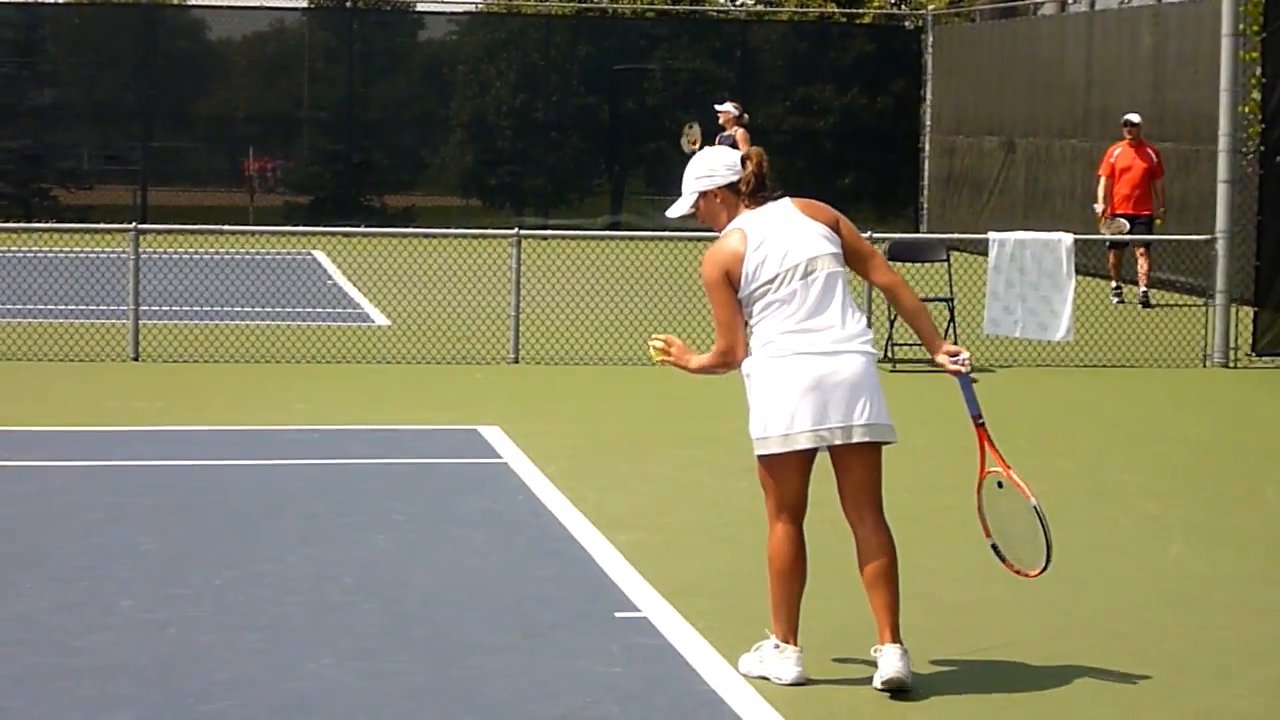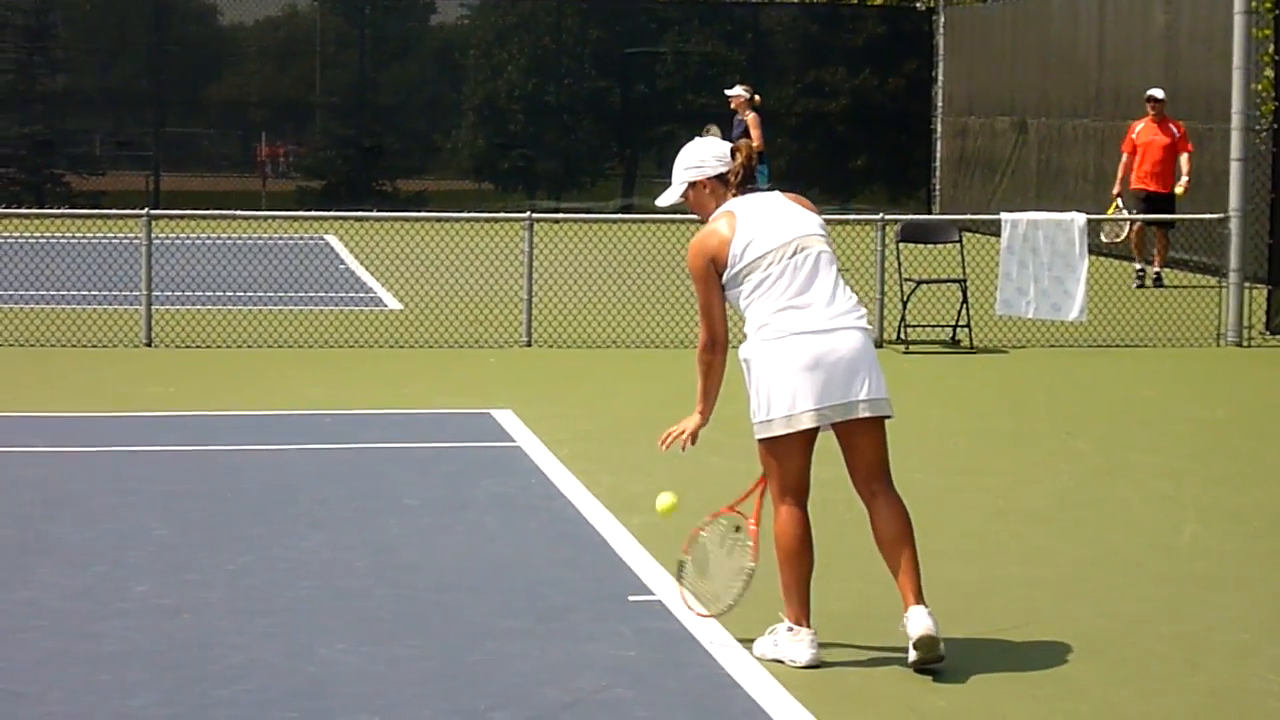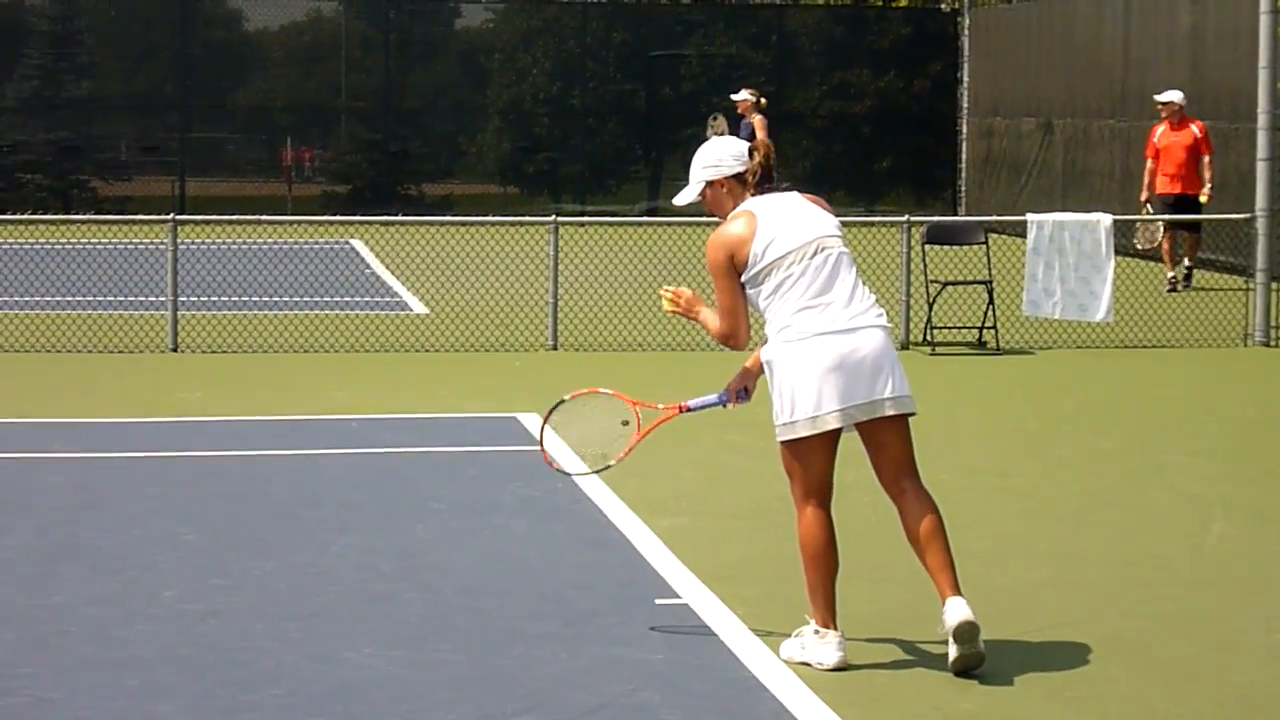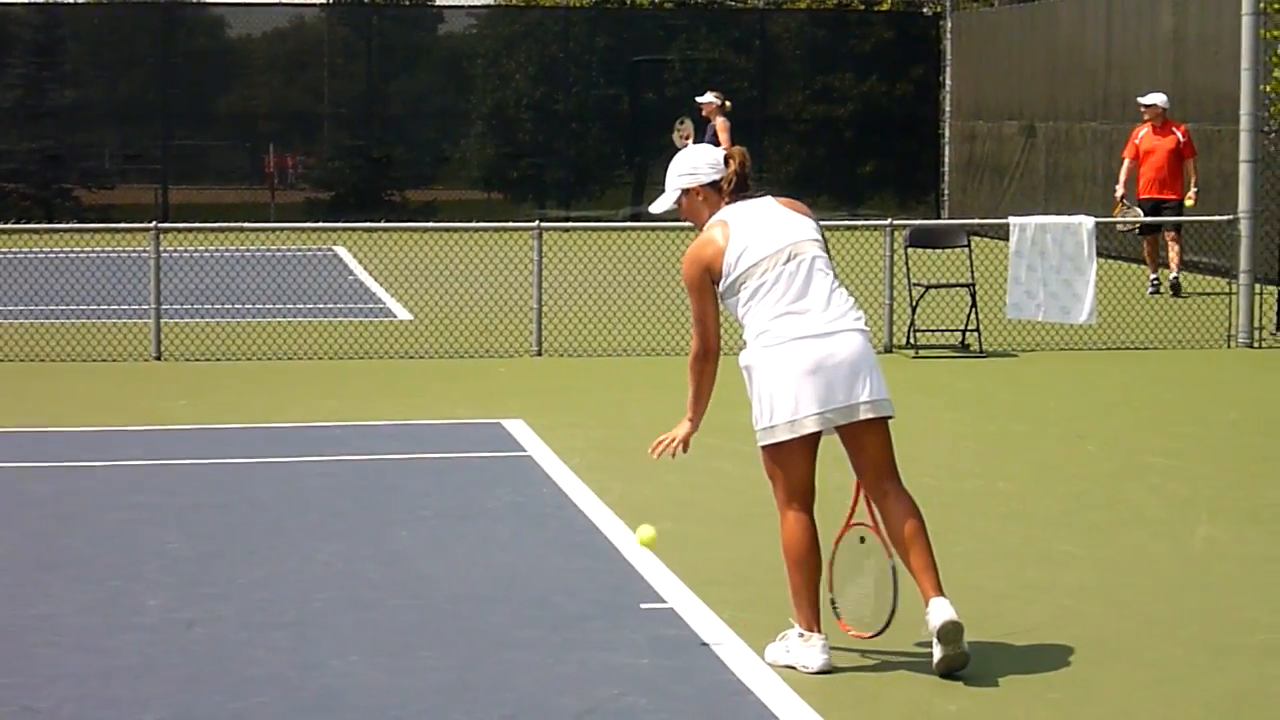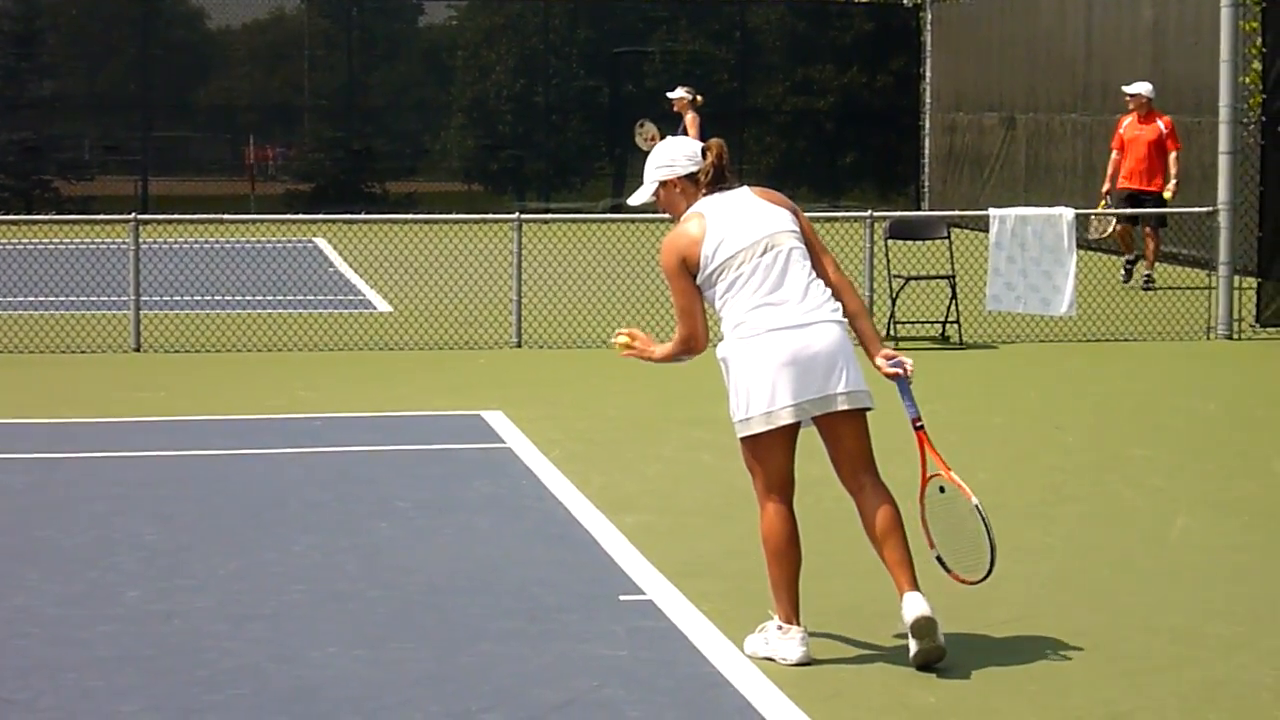
dt=0.4s
person 1, frame 1
left shoulder: (721, 255)
right shoulder: (816, 212)
left elbow: (732, 352)
right elbow: (886, 278)
left wrist: (691, 362)
right wrist: (936, 345)
left hip: (785, 380)
right hip: (852, 371)
left knee: (784, 520)
right knee: (866, 517)
left ankle: (782, 650)
right ankle: (892, 650)
person 1, frame 2
left shoulder: (707, 241)
right shoulder: (799, 205)
left elbow: (714, 342)
left wrist: (701, 415)
left hip: (785, 360)
right hip: (851, 344)
left knee: (789, 500)
right knee: (877, 488)
left ankle: (797, 632)
right ankle: (917, 612)
person 1, frame 3
left shoulder: (725, 240)
right shoulder: (814, 204)
left elbow: (733, 334)
left wrist: (695, 312)
right wrist: (756, 365)
left hip: (806, 361)
right hip: (870, 342)
left knee: (812, 502)
right knee: (905, 486)
left ankle: (824, 635)
right ankle: (955, 605)
person 1, frame 4
left shoulder: (701, 251)
right shoulder: (794, 209)
left elbow: (706, 351)
left wrist: (688, 425)
left hip: (784, 364)
right hip: (849, 346)
left knee: (794, 506)
right knee: (885, 487)
left ankle: (808, 638)
right ankle: (937, 605)
person 1, frame 5
left shoulder: (679, 241)
right shoulder: (773, 199)
left elbow: (693, 339)
right elbow: (835, 278)
left wrist: (653, 351)
right wrist: (875, 348)
left hip: (762, 354)
right hip: (828, 338)
left knee: (774, 497)
right knee: (863, 480)
left ankle: (787, 630)
right ankle: (913, 600)
person 2, frame 1
left shoulder: (1151, 153)
right shoulder: (1114, 151)
left elbow: (1158, 183)
right elbow: (1104, 180)
left wrist: (1160, 207)
right wrist: (1101, 203)
left hip: (1143, 212)
right hip: (1118, 210)
left knee: (1142, 250)
right knee: (1115, 252)
left ankle: (1143, 292)
right ankle: (1116, 287)
person 2, frame 2
left shoulder: (1176, 128)
right shoulder: (1137, 127)
left elbow: (1184, 155)
right elbow: (1126, 158)
left wrist: (1185, 177)
right wrist: (1118, 183)
left hip: (1165, 189)
right hip: (1139, 187)
left knee: (1162, 232)
right knee: (1137, 226)
left ankle: (1157, 272)
right ankle: (1139, 268)
person 2, frame 3
left shoulder: (1197, 128)
right shoulder: (1157, 131)
left elbow: (1206, 158)
right elbow: (1151, 162)
left wrist: (1208, 184)
right wrist: (1145, 189)
left hip: (1191, 191)
right hip: (1165, 191)
left knee: (1192, 234)
right knee: (1167, 234)
left ankle: (1188, 265)
right ankle: (1170, 276)
person 2, frame 4
left shoulder: (1179, 132)
right shoulder: (1139, 133)
left elbow: (1189, 162)
right elbow: (1128, 161)
left wrist: (1193, 188)
right wrist: (1121, 186)
left hip: (1172, 196)
right hip: (1146, 195)
left knee: (1172, 235)
right knee: (1149, 239)
left ankle: (1174, 278)
right ankle: (1154, 278)
person 2, frame 5
left shoulder: (1164, 122)
right shoulder: (1125, 122)
left elbow: (1173, 153)
right elbow: (1116, 153)
left wrist: (1173, 180)
right wrist: (1108, 180)
left hip: (1153, 188)
right hip: (1126, 185)
left knee: (1151, 231)
right knee: (1122, 227)
left ankle: (1148, 274)
right ankle: (1129, 257)
